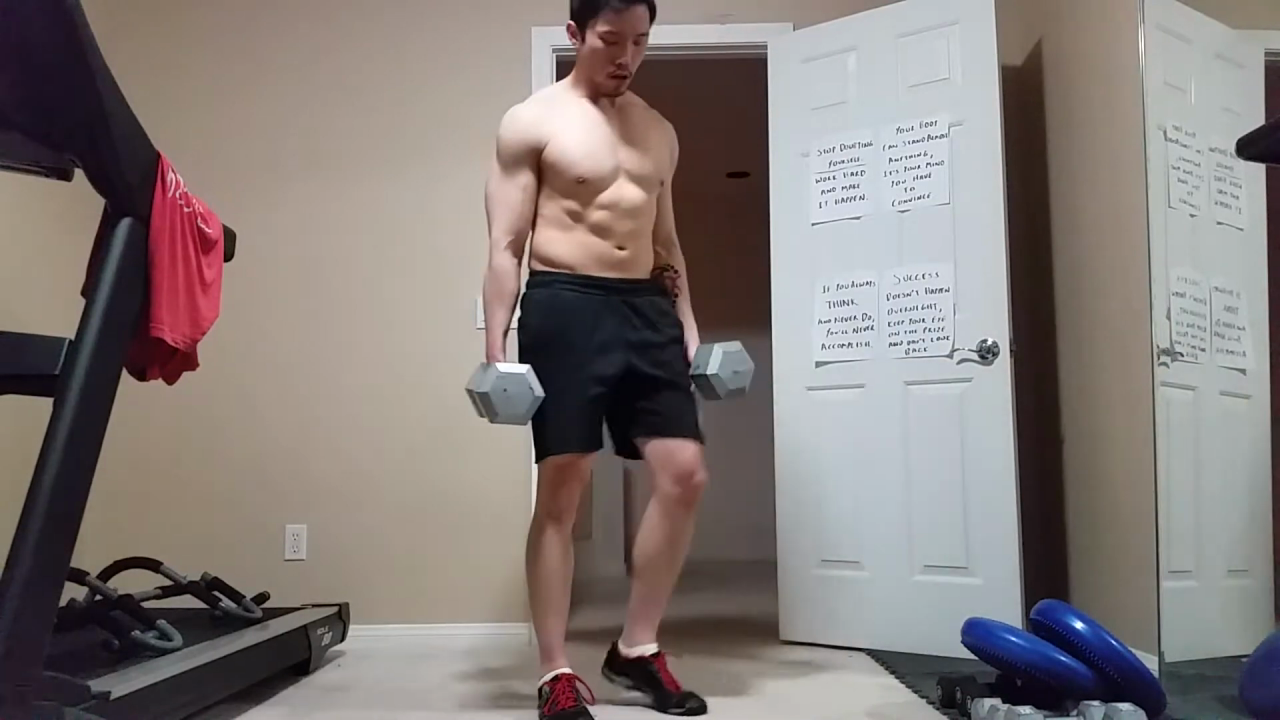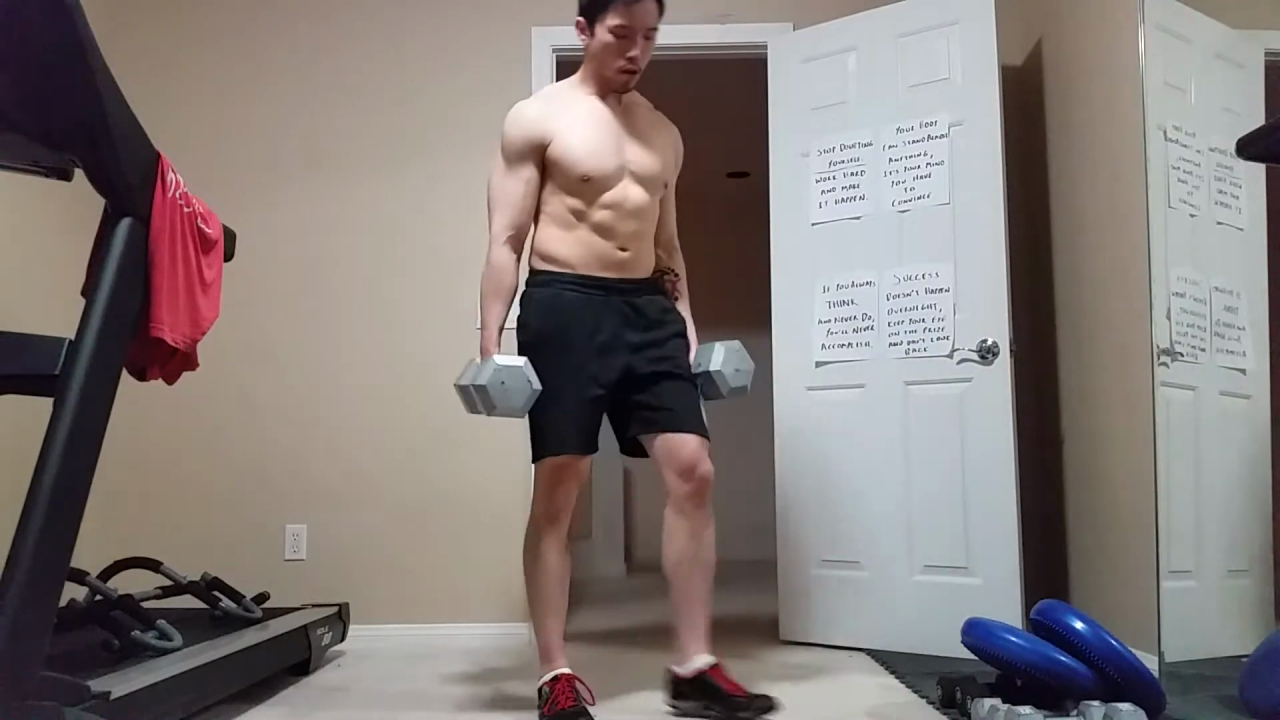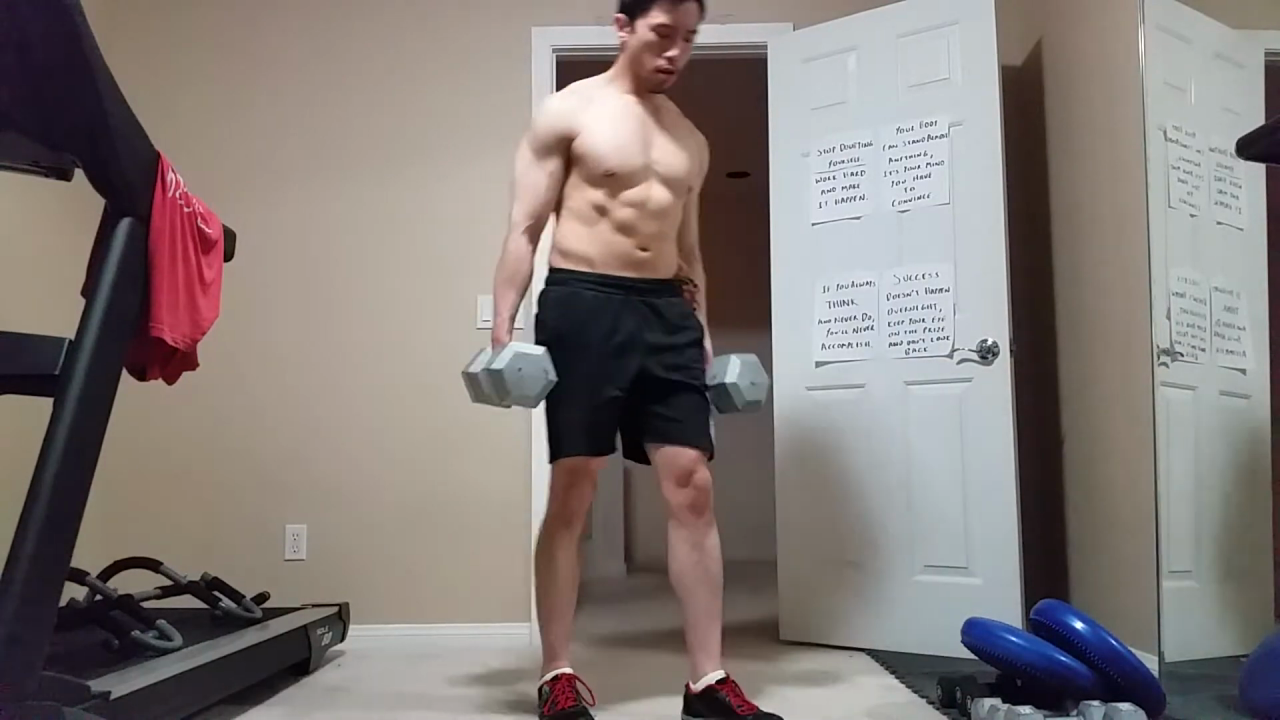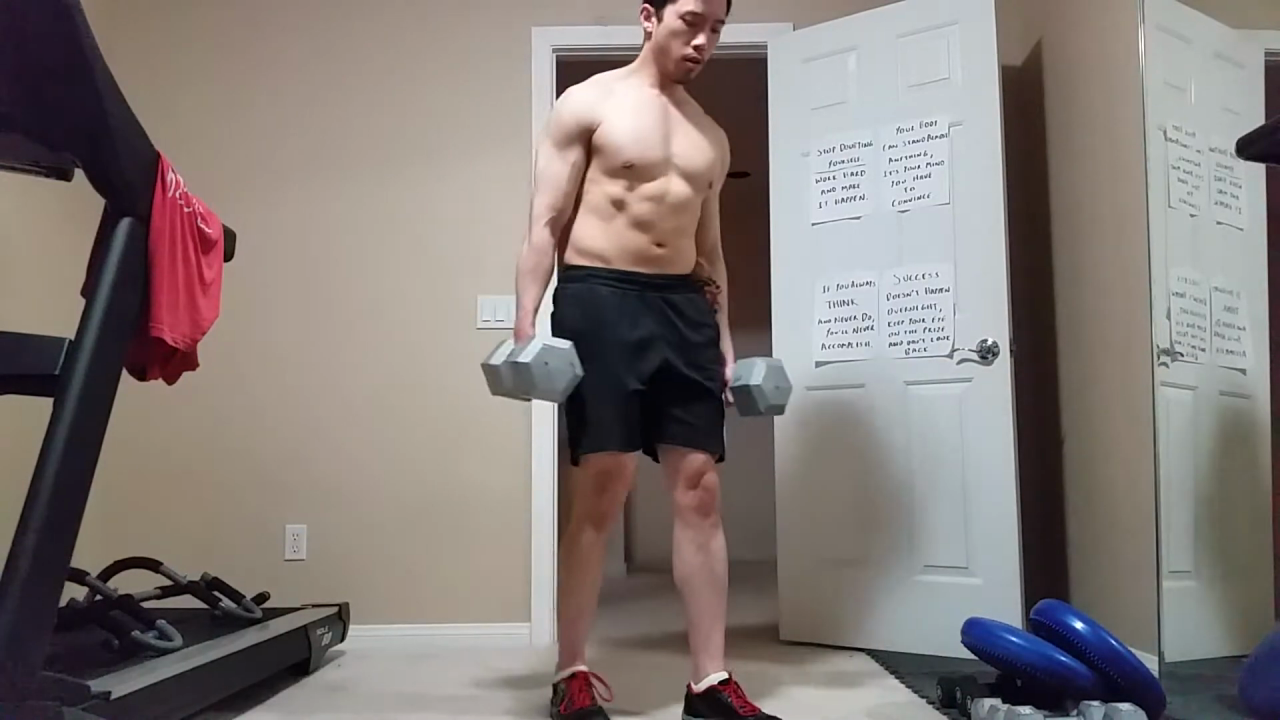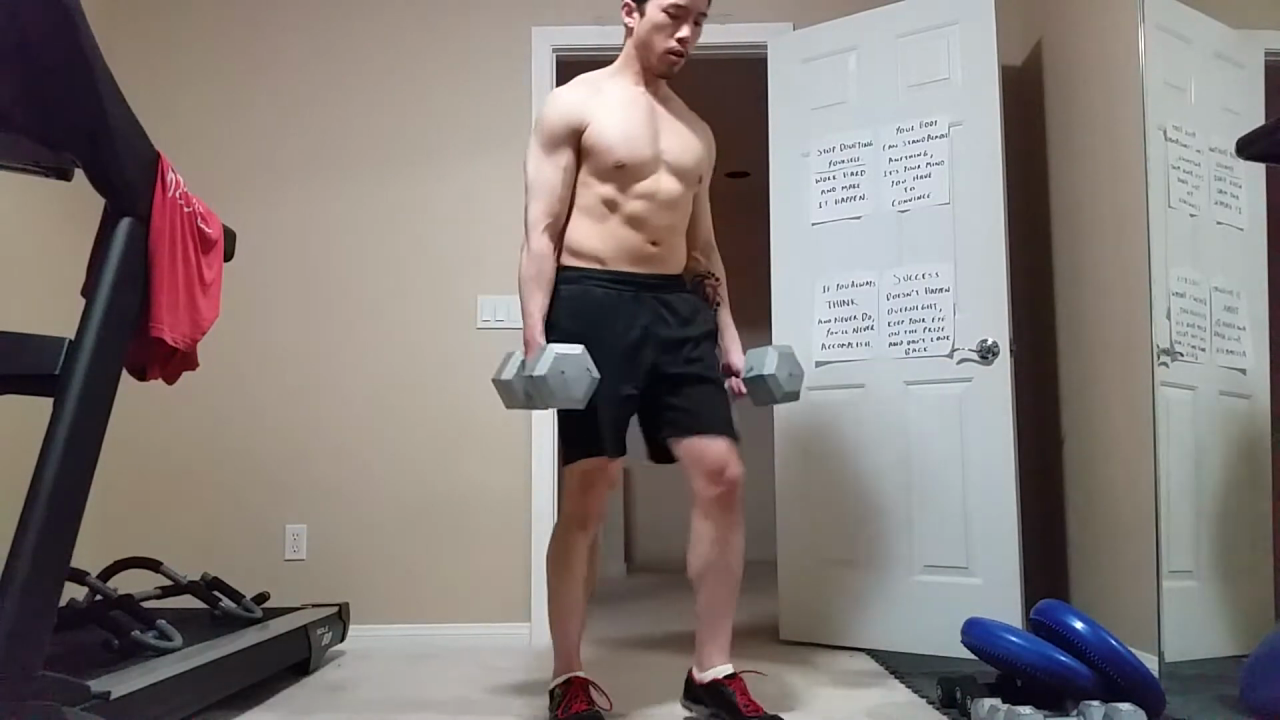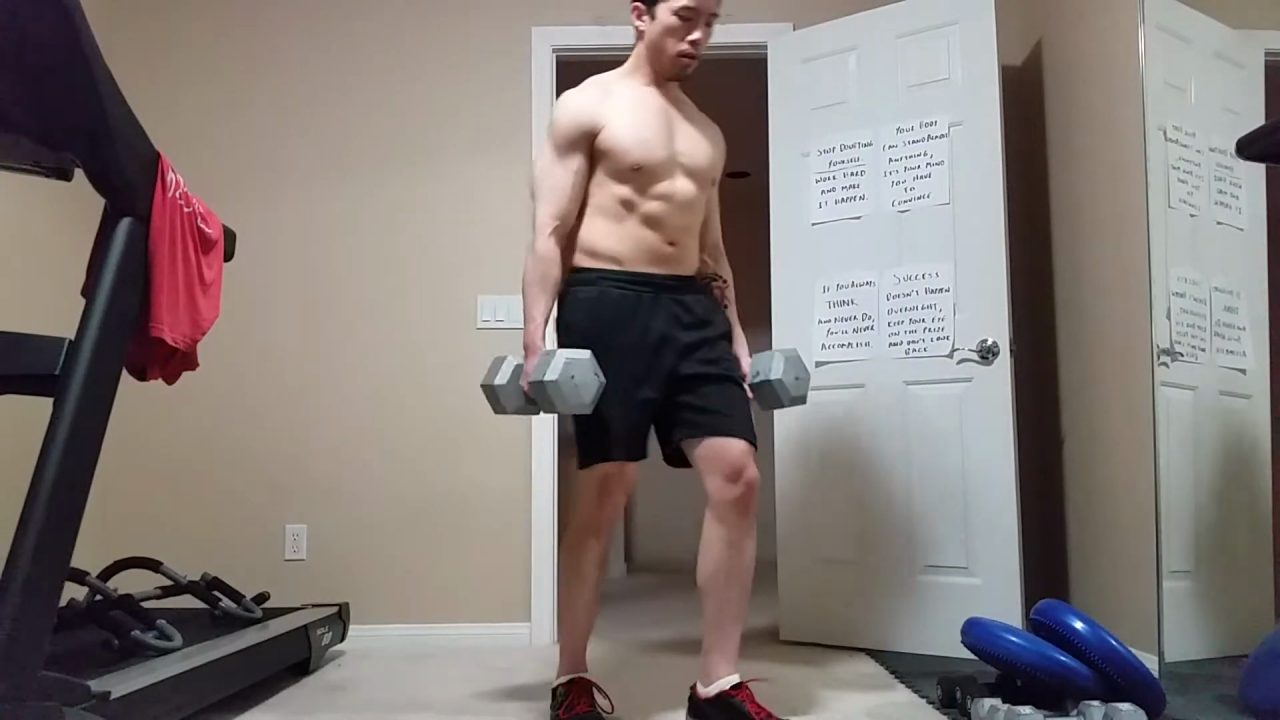
dt=0.2s
person 1, frame 1
left shoulder: (659, 132)
right shoulder: (530, 122)
right elbow: (506, 246)
left wrist: (688, 325)
right wrist: (495, 350)
left hip: (644, 310)
right hip: (564, 308)
left knee: (684, 475)
right knee: (561, 493)
left ankle: (637, 646)
person 1, frame 2
left shoulder: (664, 134)
right shoulder: (536, 118)
right elbow: (505, 241)
left wrist: (686, 326)
right wrist: (492, 342)
left hip: (645, 310)
right hip: (566, 307)
left knee: (692, 473)
right knee: (558, 494)
person 1, frame 3
left shoulder: (691, 141)
right shoulder: (567, 112)
right elbow: (523, 231)
left wrist: (704, 339)
right wrist: (503, 329)
left hip: (666, 314)
right hip: (583, 305)
left knee: (692, 488)
right knee: (572, 493)
person 1, frame 4
left shoulder: (711, 137)
right shoulder: (587, 104)
right elbow: (545, 224)
left wrist: (724, 343)
right wrist: (524, 322)
left hip: (684, 309)
right hip: (599, 299)
left knee: (700, 491)
right knee: (602, 489)
person 1, frame 5
left shoulder: (697, 132)
right shoulder: (574, 105)
right elbow: (542, 231)
left wrist: (728, 336)
right wrist: (534, 331)
left hip: (678, 308)
right hip: (593, 302)
left knee: (721, 477)
right knee: (588, 493)
person 1, frame 6
left shoulder: (707, 133)
right shoulder: (586, 107)
right elbow: (549, 233)
left wrist: (737, 339)
right wrist: (535, 336)
left hip: (693, 311)
right hip: (609, 305)
left knee: (736, 480)
right knee: (602, 498)
